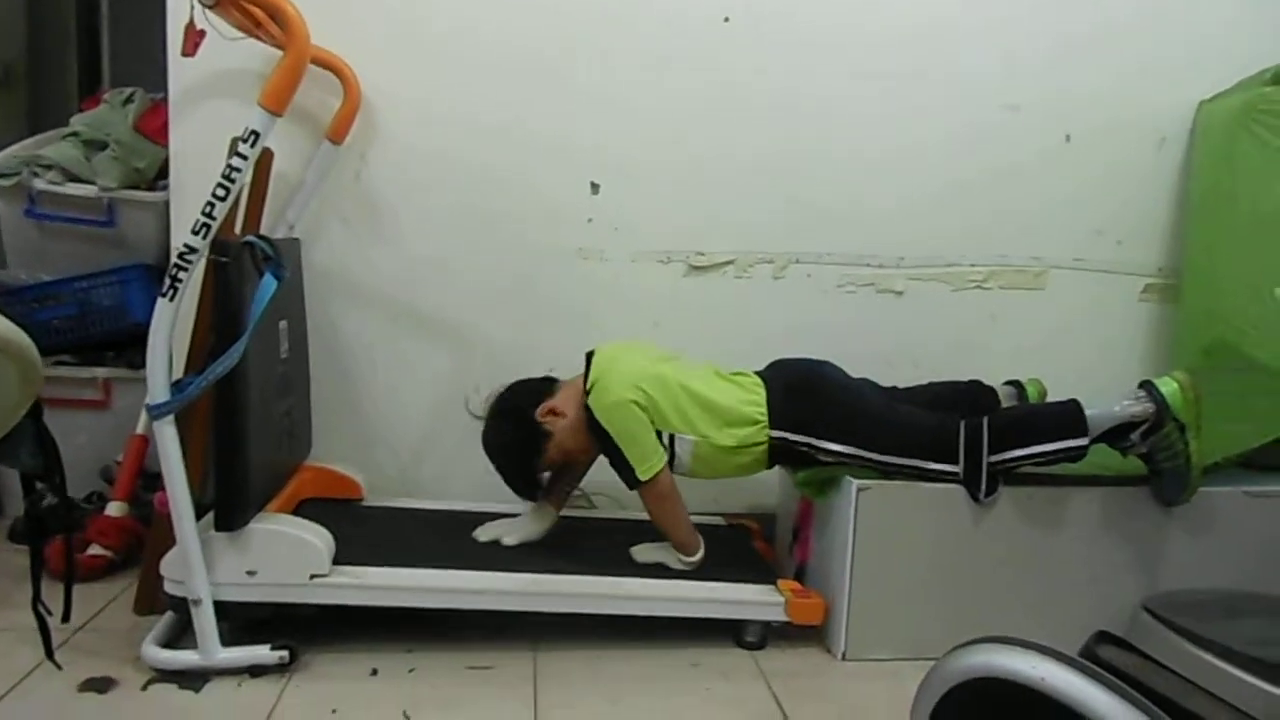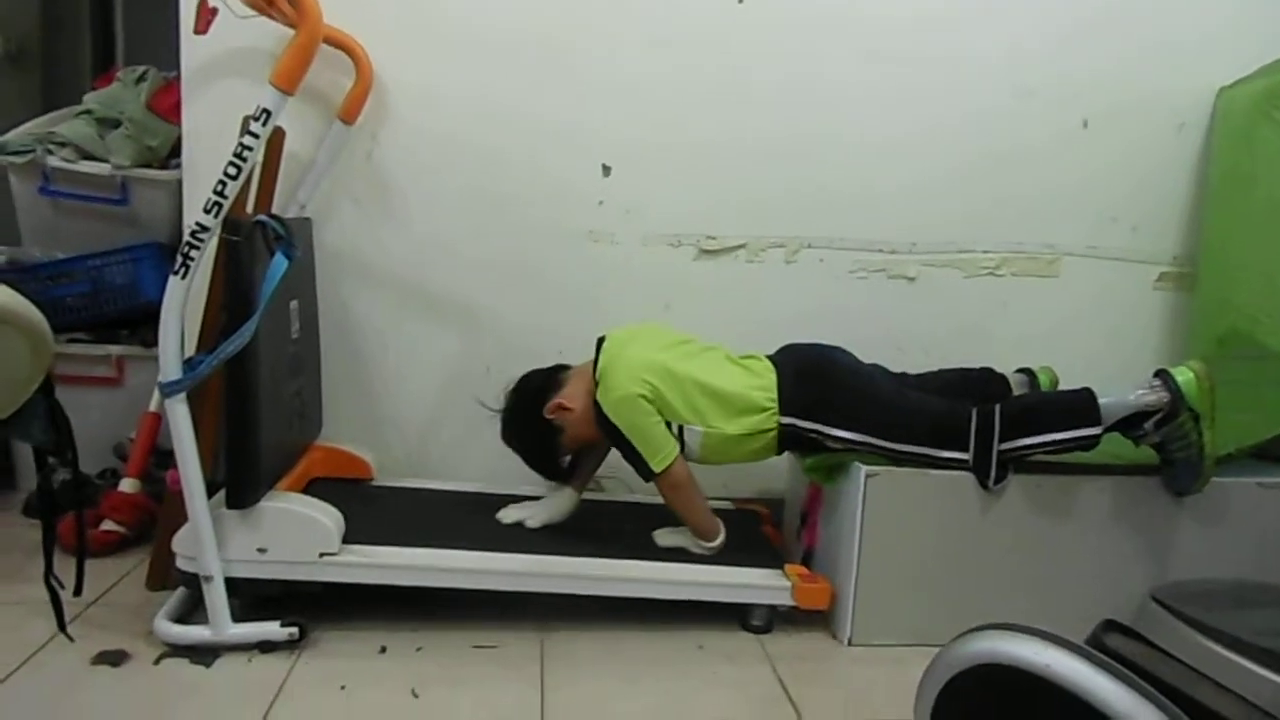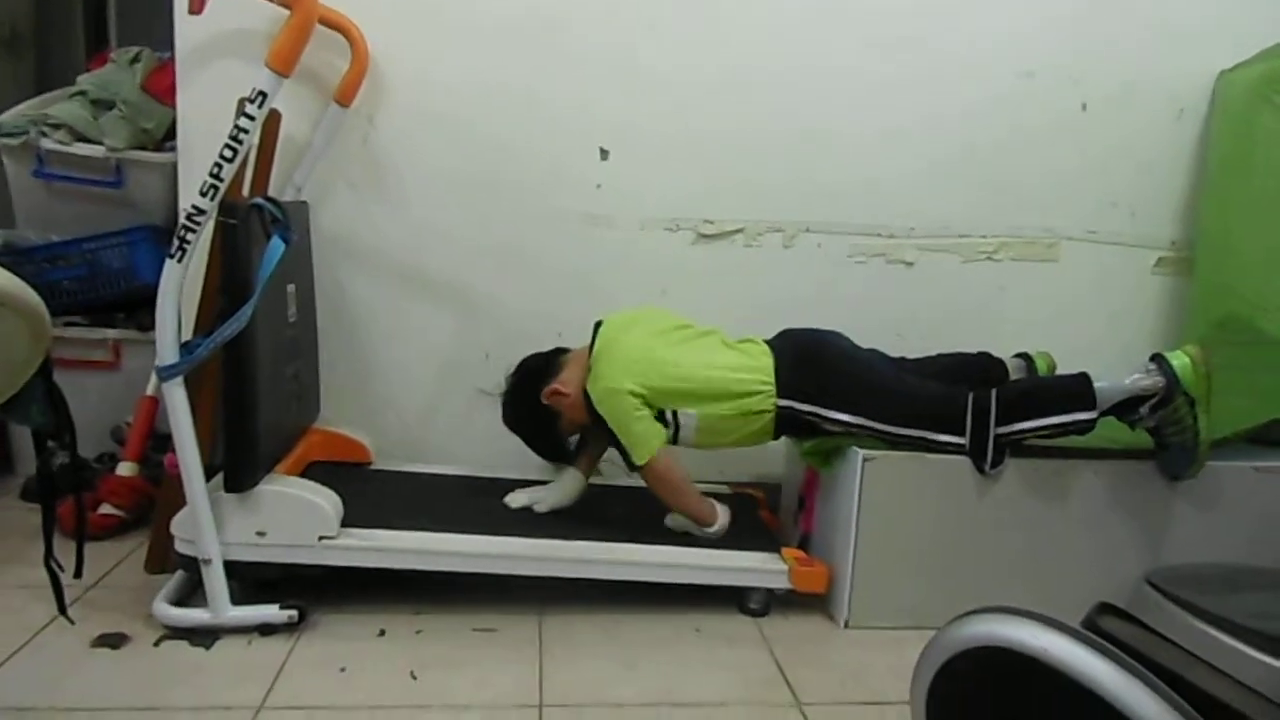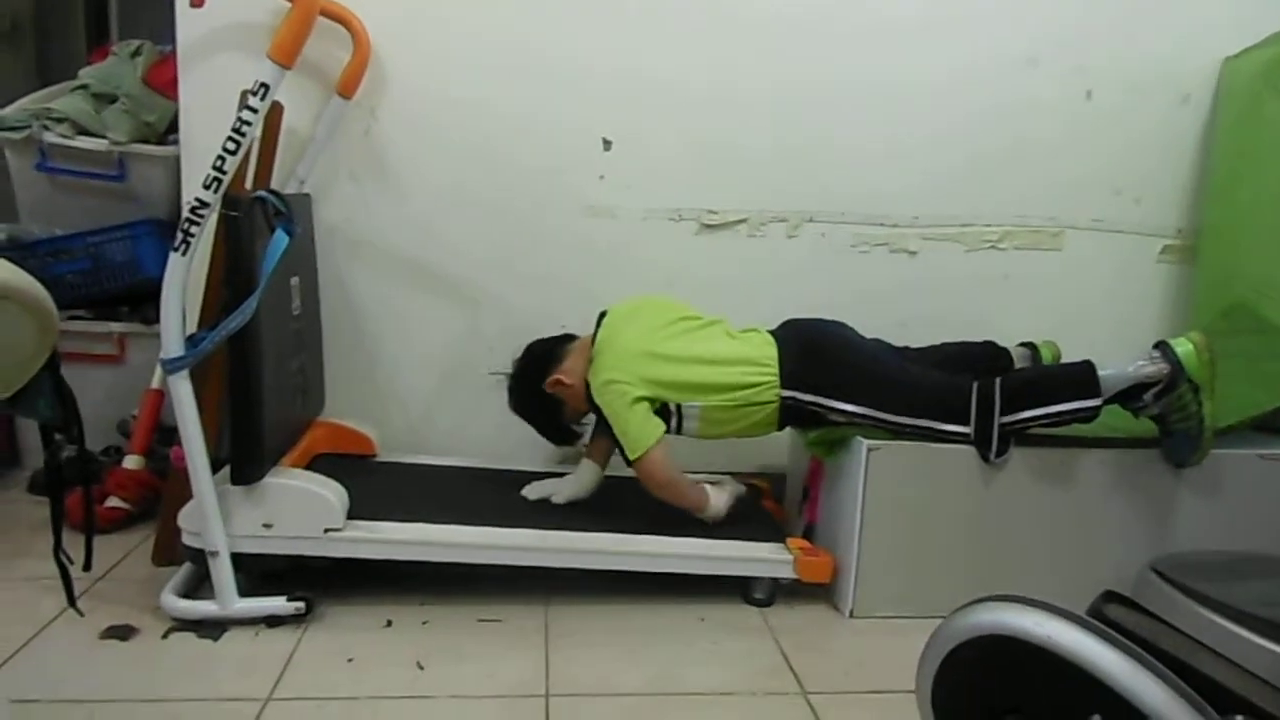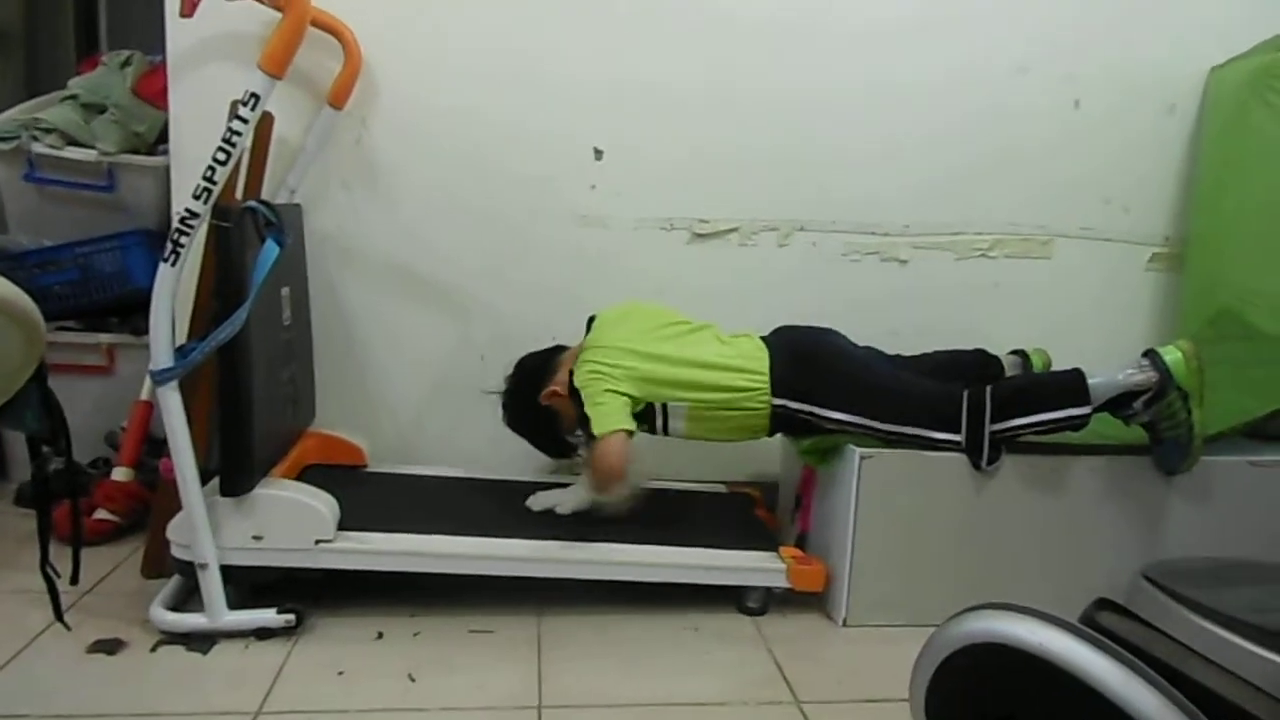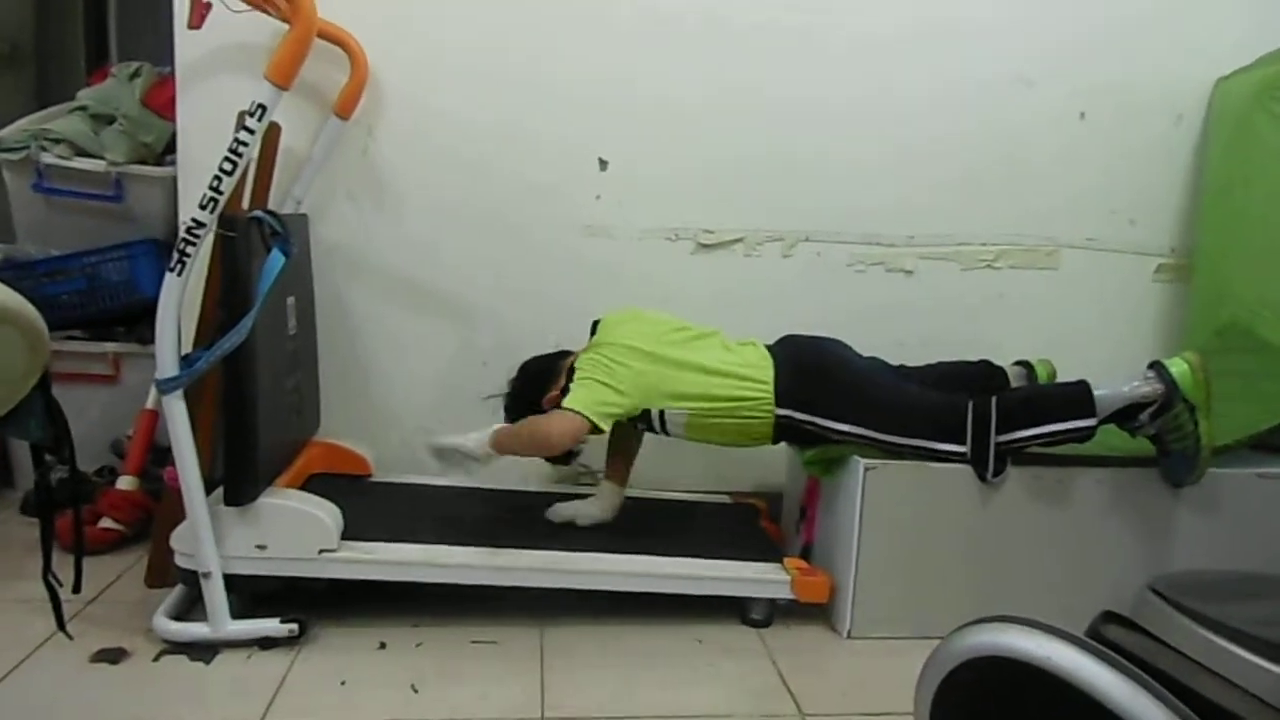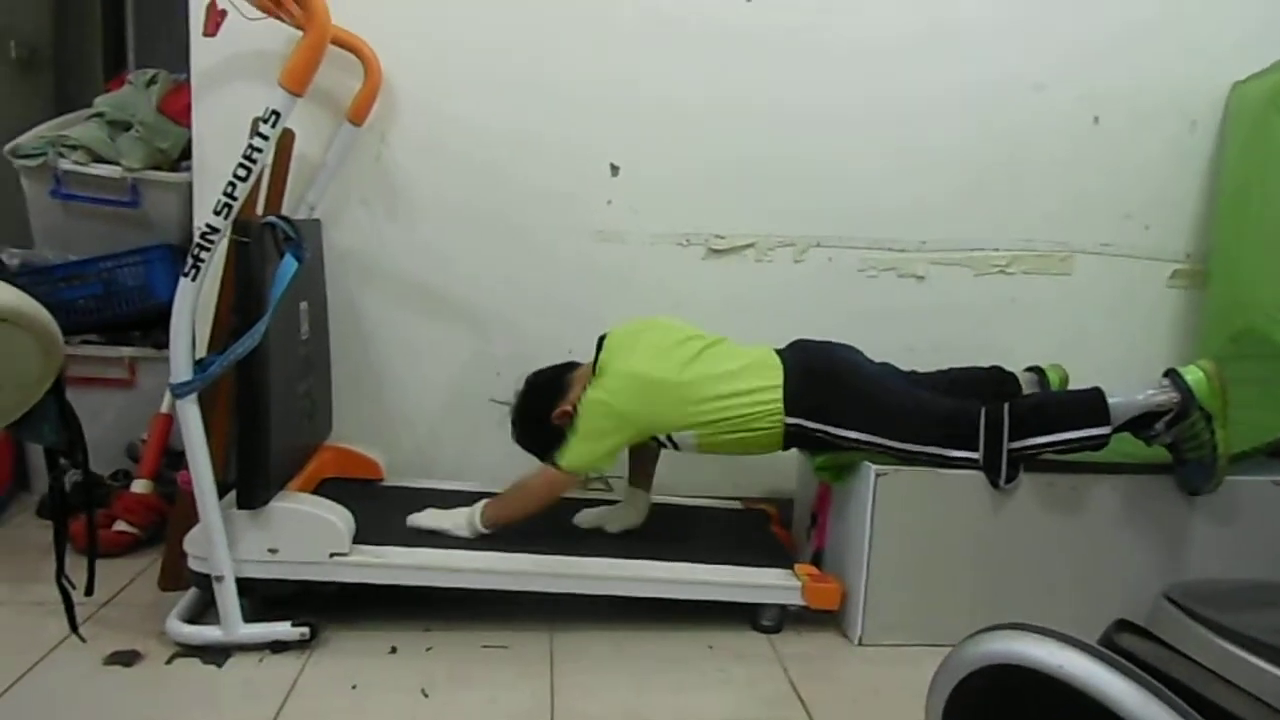
dt=0.2s
person 1, frame 1
left shoulder: (611, 403)
right shoulder: (601, 366)
left elbow: (658, 488)
right elbow: (577, 459)
left wrist: (687, 553)
right wrist: (537, 516)
left hip: (798, 418)
right hip: (787, 390)
left knee: (964, 448)
right knee: (906, 406)
left ankle: (1141, 412)
person 1, frame 2
left shoulder: (619, 394)
right shoulder: (612, 349)
left elbow: (674, 478)
right elbow: (605, 438)
left wrist: (707, 538)
right wrist: (559, 498)
left hip: (807, 404)
right hip: (799, 372)
left knee: (974, 437)
right knee: (918, 395)
left ankle: (1155, 400)
person 1, frame 3
left shoulder: (611, 386)
right shoulder: (614, 331)
left elbow: (665, 476)
left wrist: (710, 520)
right wrist: (567, 483)
left hip: (803, 389)
right hip: (795, 357)
left knee: (970, 421)
right knee: (913, 380)
left ankle: (1153, 385)
person 1, frame 4
left shoulder: (610, 377)
right shoulder: (620, 319)
left elbow: (662, 479)
left wrist: (709, 501)
right wrist: (584, 474)
left hip: (806, 380)
right hip: (801, 345)
left knee: (975, 410)
right knee: (917, 368)
left ankle: (1157, 372)
person 1, frame 5
left shoulder: (597, 372)
right shoulder: (613, 324)
left elbow: (612, 462)
right elbow: (634, 408)
left wrist: (602, 493)
right wrist: (584, 490)
left hip: (799, 387)
right hip: (794, 353)
left knee: (966, 419)
right knee: (912, 375)
left ankle: (1144, 379)
person 1, frame 6
left shoulder: (602, 371)
right shoulder: (615, 330)
left elbow: (554, 437)
right elbow: (631, 418)
left wrist: (478, 444)
right wrist: (608, 496)
left hip: (804, 398)
right hip: (796, 362)
left knee: (969, 430)
right knee: (916, 386)
left ankle: (1149, 392)
person 1, frame 7
left shoulder: (608, 400)
right shoulder: (626, 341)
left elbow: (549, 483)
left wrist: (469, 519)
right wrist: (631, 505)
left hip: (814, 402)
right hip: (805, 367)
left knee: (981, 436)
right knee: (923, 393)
left ankle: (1165, 401)
